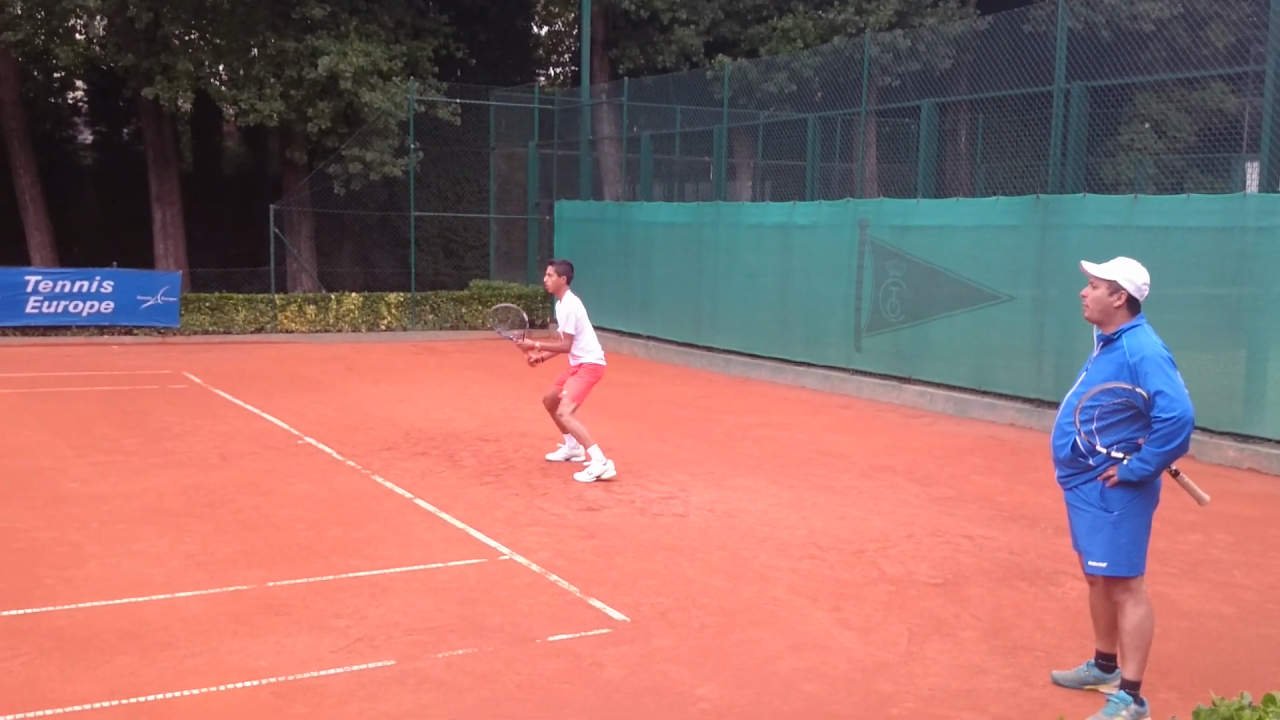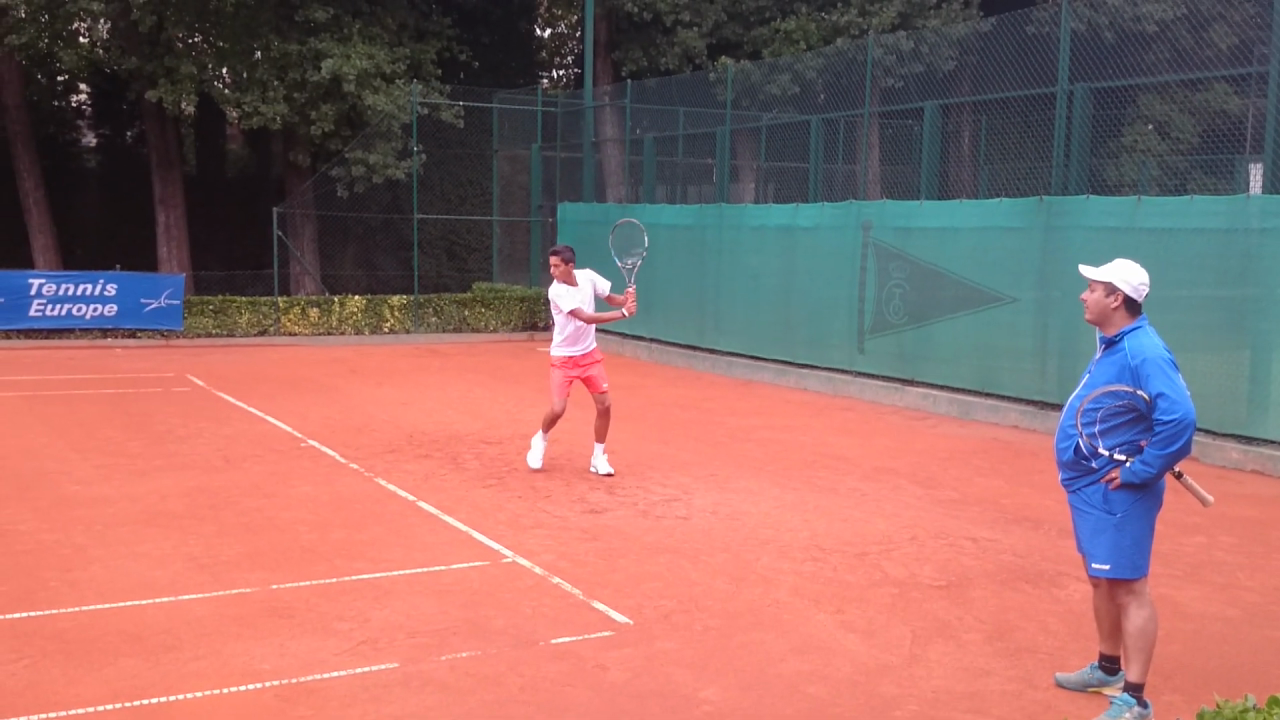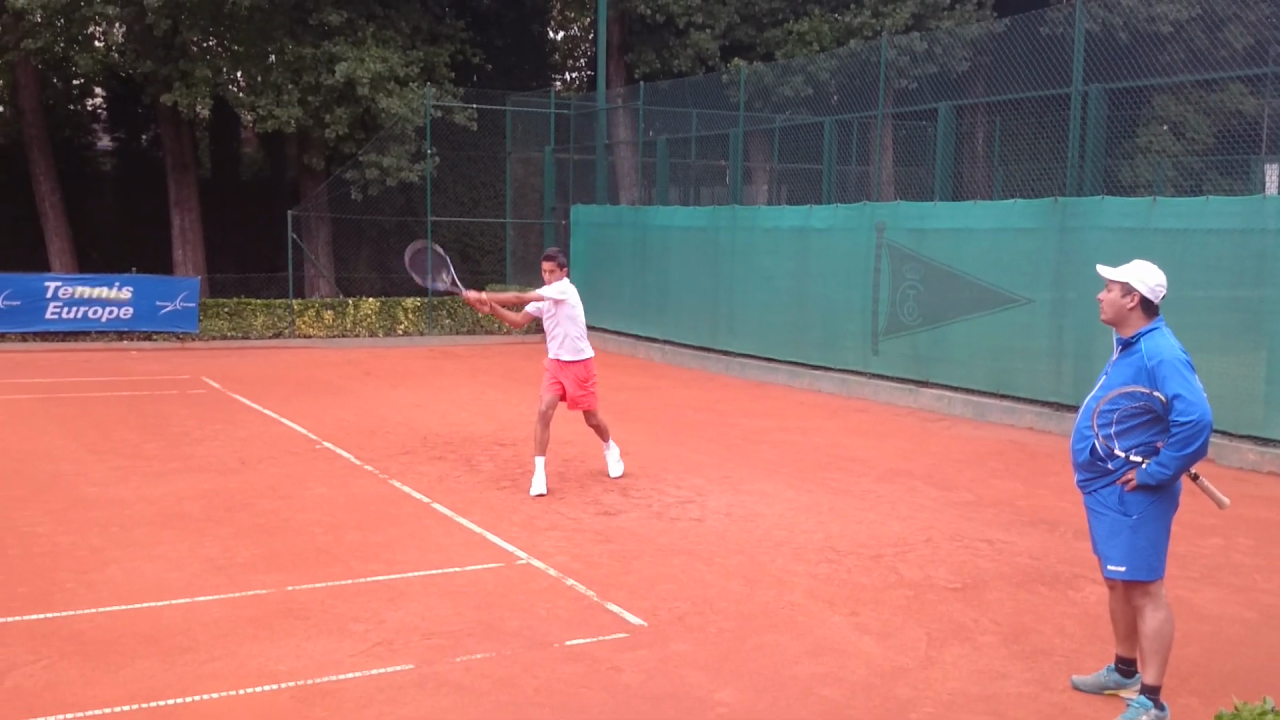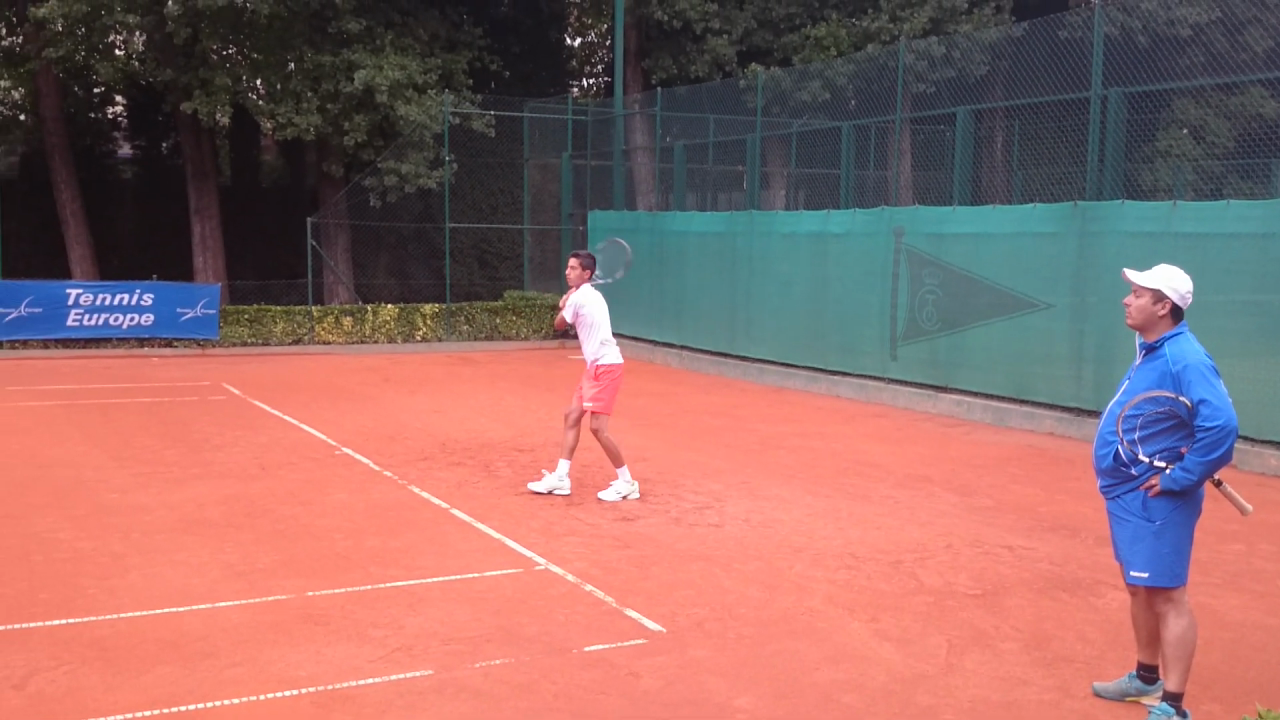
dt=0.5s
person 1, frame 1
left shoulder: (1142, 350)
right shoulder: (1107, 344)
left elbow: (1177, 417)
left wrist: (1136, 469)
left hip: (1113, 491)
right hip: (1086, 485)
left knee: (1124, 587)
right knee: (1098, 579)
right ankle: (1105, 666)
person 1, frame 2
left shoulder: (1144, 352)
right shoulder: (1110, 346)
left elbow: (1179, 418)
left wrist: (1139, 472)
left hip: (1116, 494)
right hip: (1090, 487)
left knee: (1128, 589)
right knee: (1102, 582)
right ankle: (1108, 669)
person 1, frame 3
left shoulder: (1160, 354)
right shoulder: (1127, 347)
left elbow: (1195, 420)
left wrist: (1155, 473)
left hip: (1131, 495)
right hip: (1106, 489)
left knee: (1143, 591)
right knee: (1118, 584)
right ankle: (1125, 671)
person 1, frame 4
left shoulder: (1185, 359)
right shoulder: (1150, 352)
left elbow: (1220, 425)
left wrist: (1177, 479)
right wrist: (1114, 450)
left hip: (1155, 502)
right hip: (1129, 493)
left knee: (1166, 597)
right knee: (1140, 590)
right ankle: (1146, 678)
person 2, frame 1
left shoulder: (569, 306)
right shoulder: (561, 304)
left elbow: (566, 346)
left wrist: (535, 345)
right wrist: (542, 355)
left hip: (588, 365)
right hip: (579, 364)
left knee: (564, 413)
right knee: (550, 401)
left ankle: (600, 463)
right ankle: (572, 447)
person 2, frame 2
left shoulder: (588, 276)
right shoulder: (556, 291)
left elbow: (612, 298)
right elbow: (585, 317)
left wrist: (628, 299)
right wrist: (623, 313)
left hip: (590, 354)
right hip: (563, 357)
left knee: (604, 405)
right knee: (557, 409)
left ankle: (598, 457)
right ankle: (541, 438)
person 2, frame 3
left shoulder: (566, 289)
right shoulder: (541, 296)
left elbow: (525, 297)
right elbow: (519, 321)
left wrist: (487, 297)
right wrist: (491, 307)
left hip: (580, 362)
right hip: (556, 362)
left knee: (592, 418)
right knee: (544, 413)
left ankle: (611, 450)
right ankle: (540, 474)
person 2, frame 4
left shoulder: (577, 297)
right shoulder: (588, 295)
left elbow: (559, 325)
left wrist: (563, 306)
left hip: (606, 366)
right hip: (596, 366)
left knee: (597, 427)
right knee: (572, 418)
left ankle: (626, 483)
right ankle: (559, 477)
